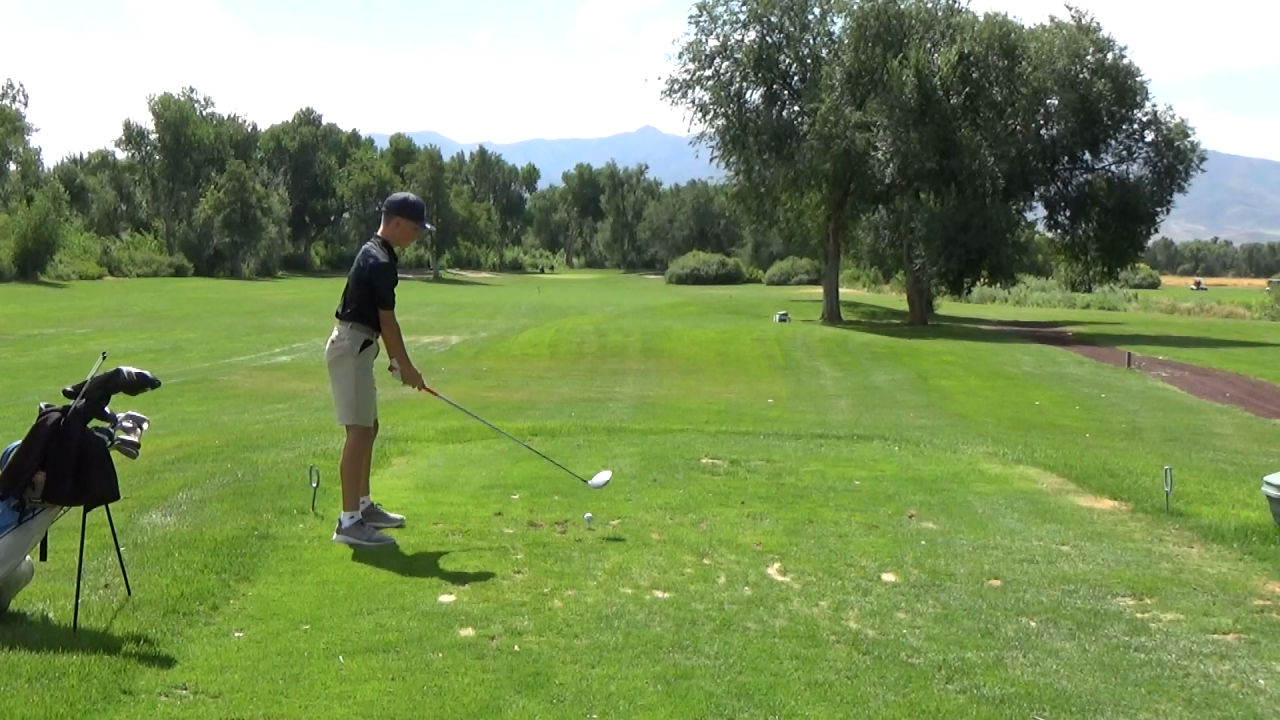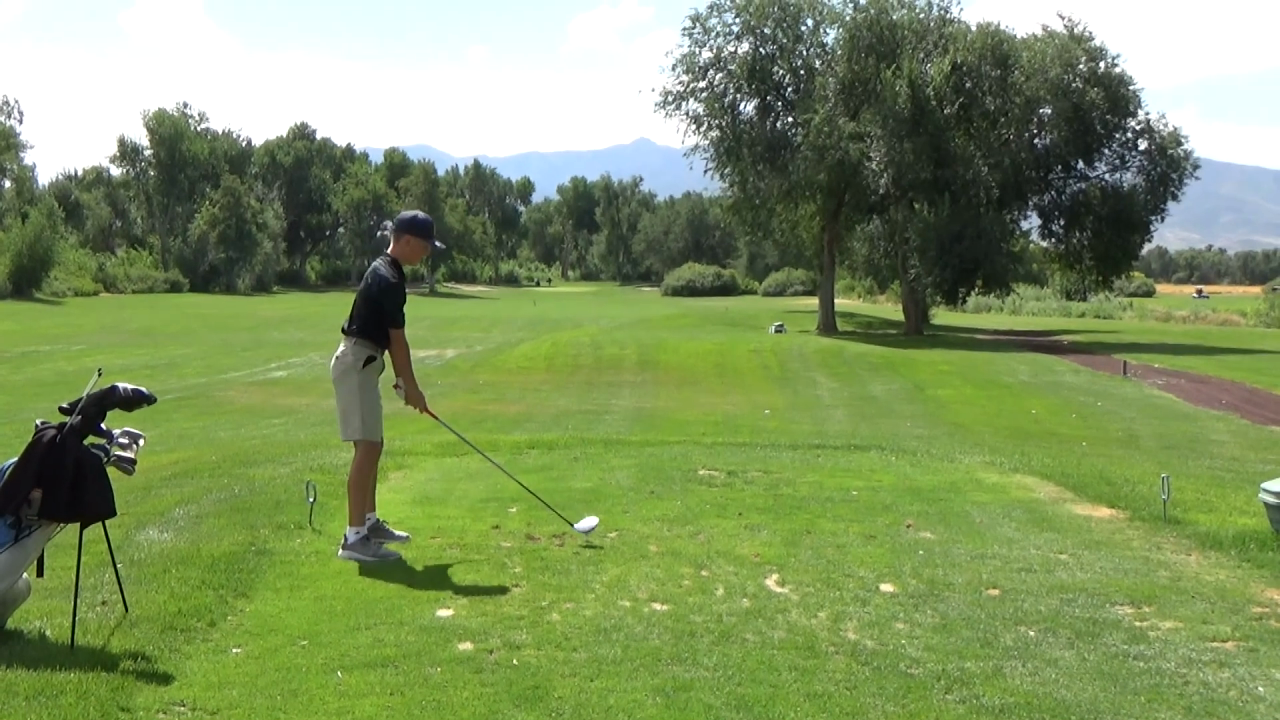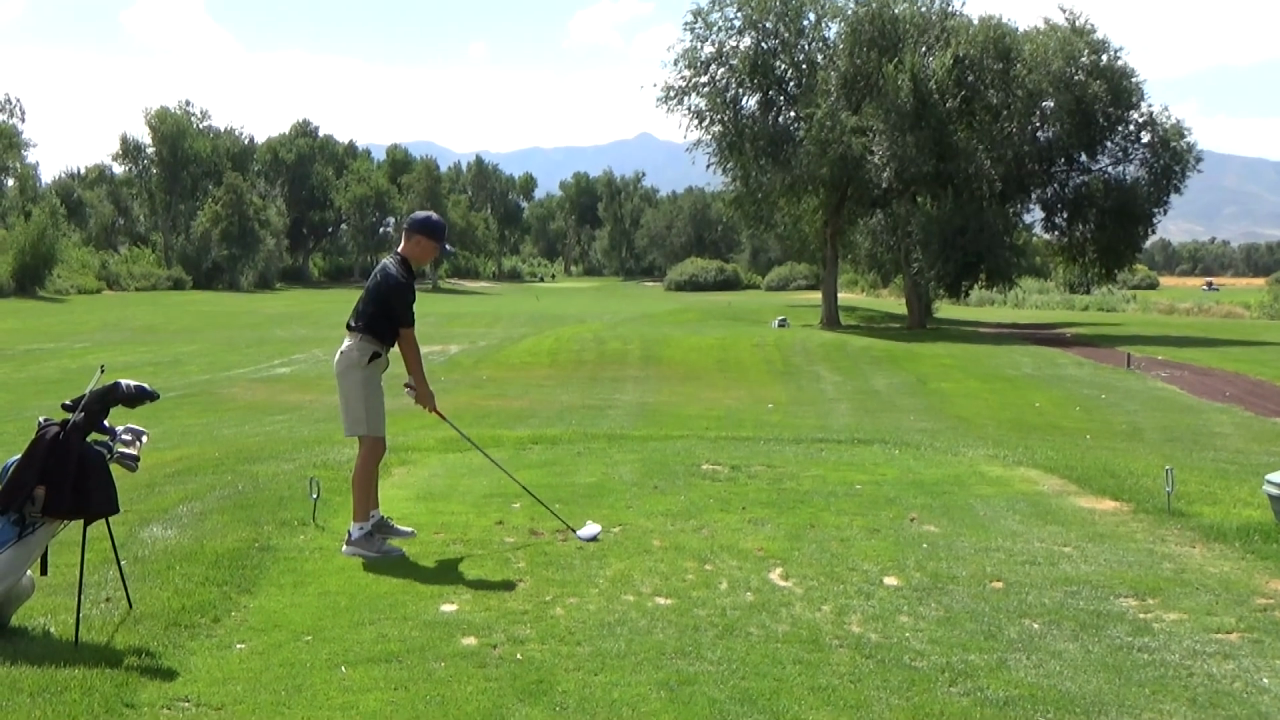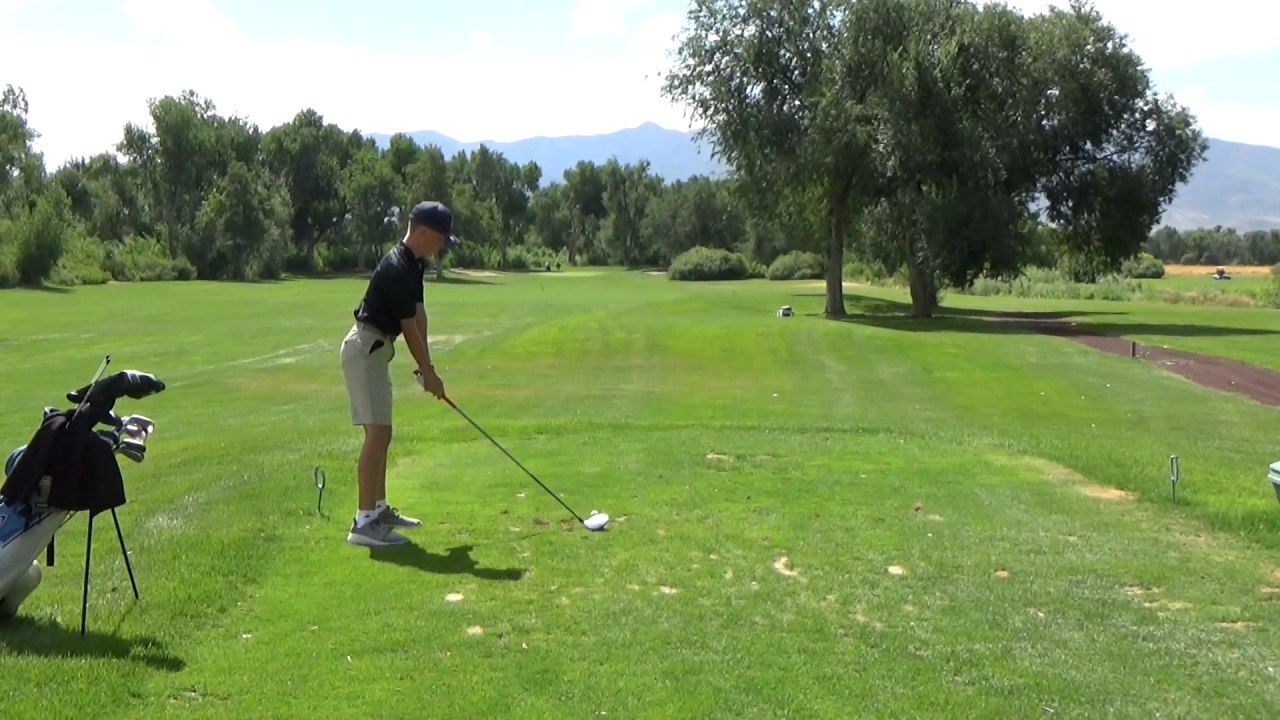
dt=0.7s
person 1, frame 1
left shoulder: (374, 253)
right shoulder: (381, 262)
right elbow: (387, 322)
left wrist: (396, 361)
right wrist: (406, 367)
left hip: (356, 346)
right hip: (352, 348)
left knee: (368, 428)
right knee: (359, 432)
left ankle: (362, 505)
right ankle: (349, 521)
person 1, frame 2
left shoulder: (384, 271)
right shoulder: (389, 281)
left elbow: (389, 338)
right elbow: (398, 339)
left wrist: (401, 379)
right wrist: (412, 387)
left hip: (361, 363)
right hip: (357, 364)
left knee: (373, 445)
right knee: (366, 448)
left ankle: (369, 522)
right ankle: (354, 537)
person 1, frame 3
left shoulder: (394, 269)
right shoulder: (398, 279)
left elbow: (400, 334)
right elbow: (407, 337)
left wrist: (414, 379)
right wrist: (422, 386)
left hip: (364, 358)
right hip: (360, 360)
left knee: (372, 444)
right knee: (373, 445)
left ankle: (373, 518)
right ankle: (358, 534)
person 1, frame 4
left shoulder: (413, 264)
right shoulder: (397, 269)
left elbow: (419, 316)
right elbow: (409, 328)
left wrist: (426, 365)
right wrist: (428, 372)
left hip: (375, 349)
right hip: (365, 350)
left knee: (380, 432)
right knee: (378, 432)
left ankle: (379, 509)
right ankle: (364, 521)
